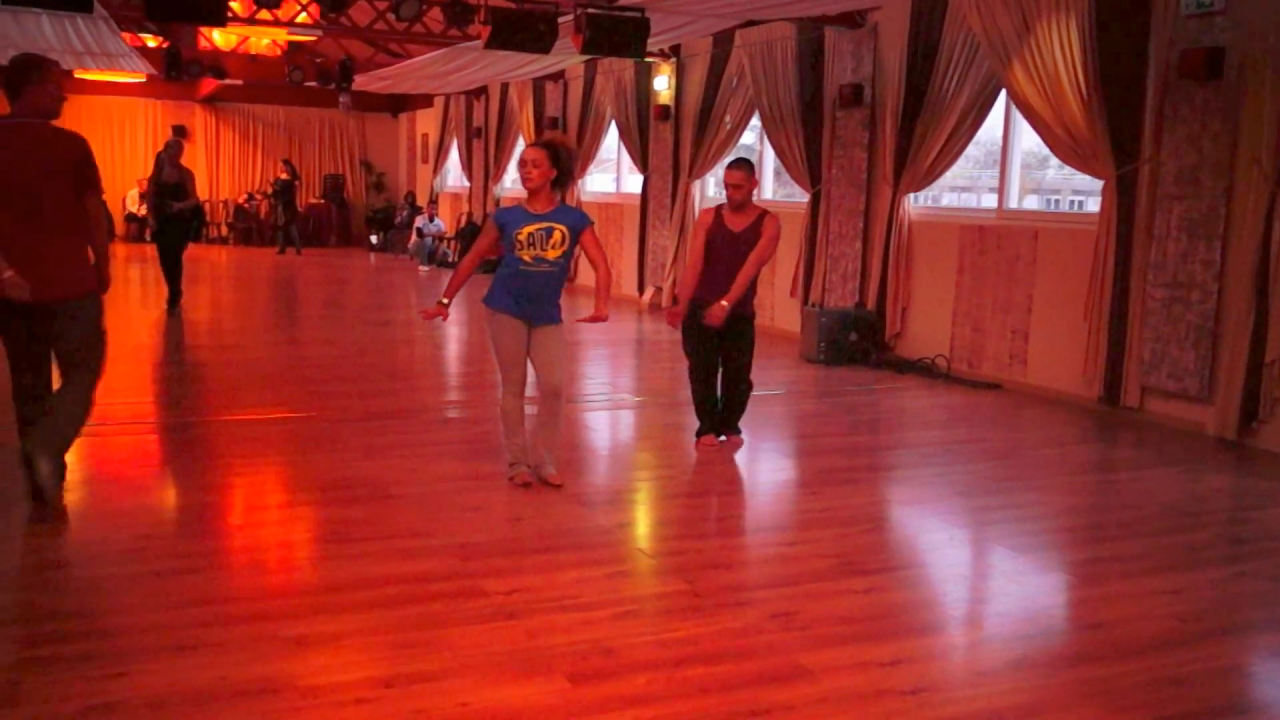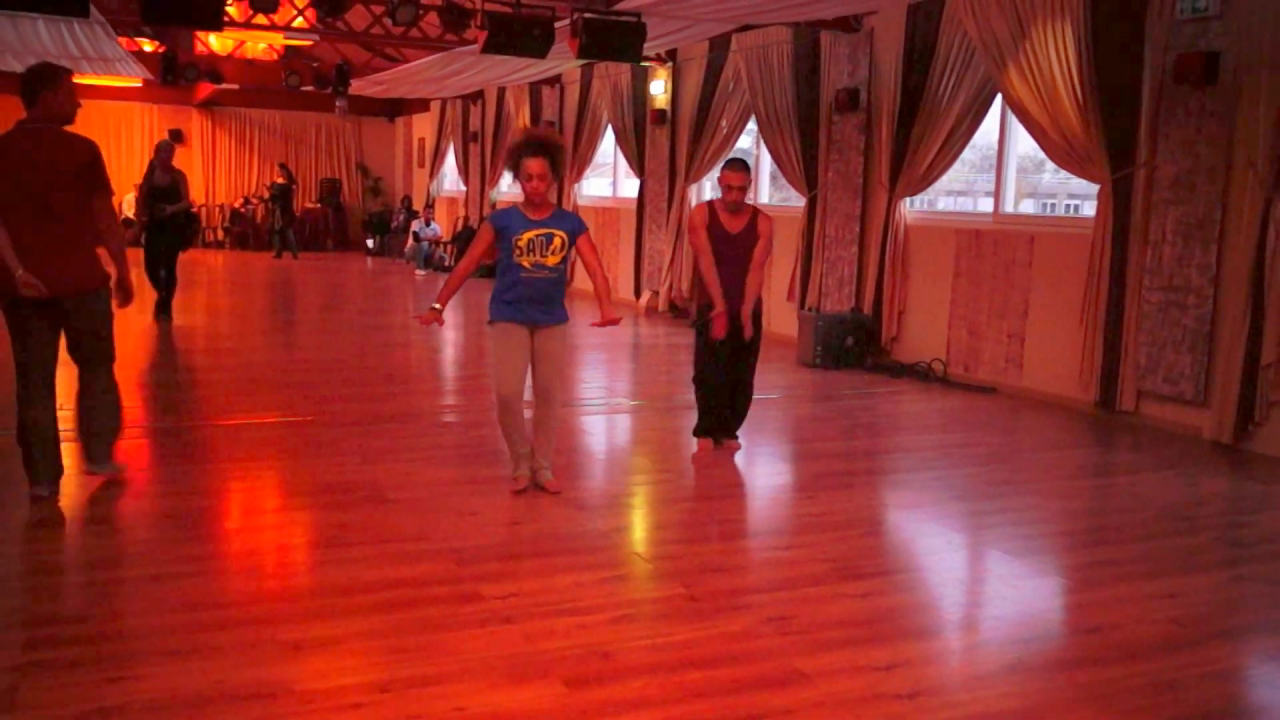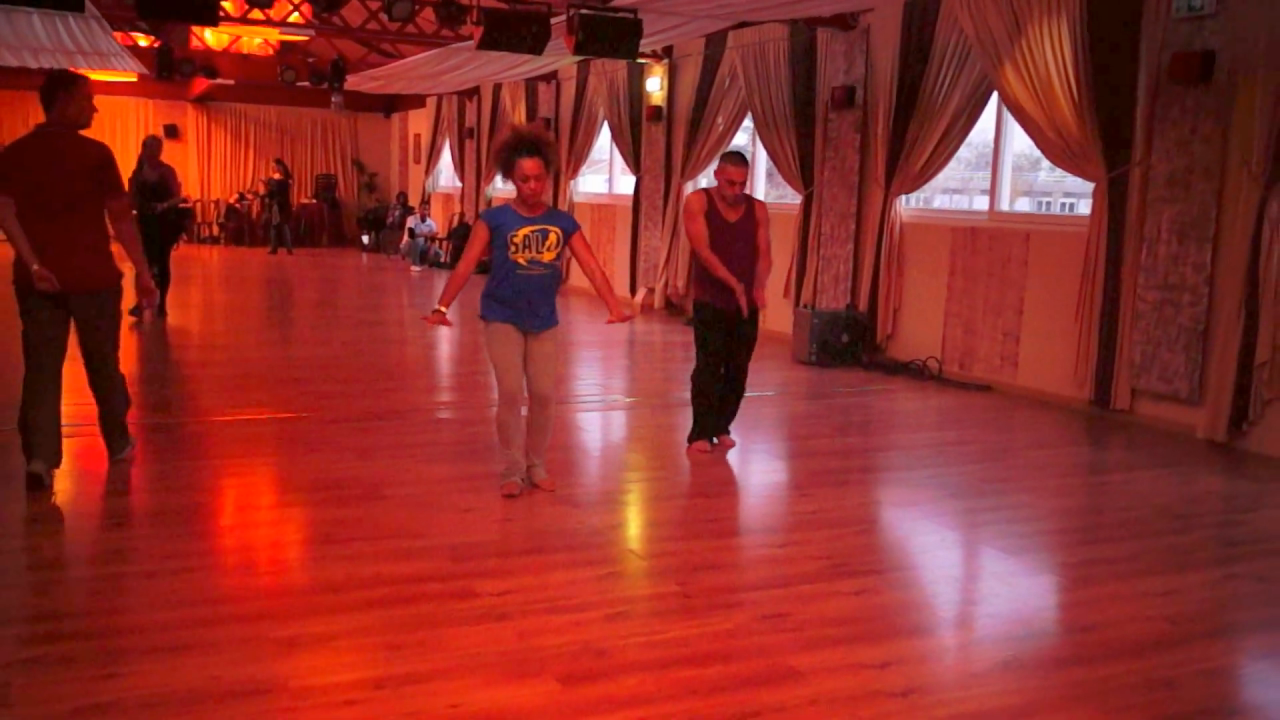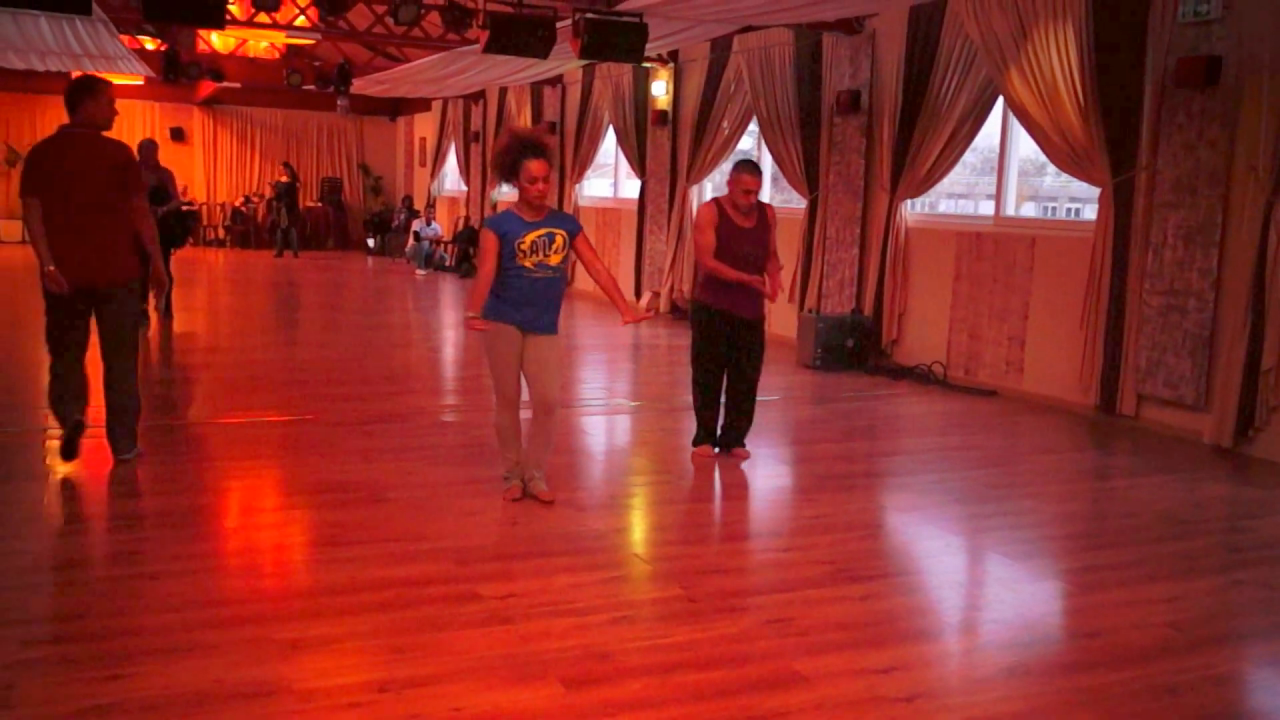
dt=0.2s
person 1, frame 1
right shoulder: (71, 145)
right elbow: (95, 215)
right wrist: (103, 267)
right hip: (69, 282)
right knee: (79, 375)
left ankle: (43, 479)
right ankle: (43, 453)
person 1, frame 2
right shoulder: (81, 150)
right elbow: (105, 217)
right wrist: (123, 272)
right hip: (81, 279)
right knee: (96, 368)
left ankle: (42, 476)
right ankle: (98, 452)
person 1, frame 3
right shoulder: (95, 153)
right elbow: (120, 217)
left wrist: (34, 265)
right wrist: (142, 272)
left hip: (40, 279)
right hip: (93, 275)
left knee: (40, 370)
right knee: (103, 364)
left ankle: (39, 455)
right ankle: (118, 443)
person 1, frame 4
left shoulder: (41, 154)
right shoulder: (118, 153)
left elbow: (32, 213)
right elbow: (141, 213)
left wrist: (48, 265)
right wrist: (156, 264)
left hip: (65, 272)
right hip: (118, 271)
left knee: (66, 356)
right knee: (121, 360)
left ankle: (71, 421)
right ankle: (124, 441)
person 2, frame 1
left shoulder: (575, 219)
right shoulder: (506, 217)
left elbow: (600, 264)
right elbow: (472, 260)
left wrist: (601, 306)
right wrist: (445, 300)
left hip: (547, 316)
right hip: (506, 308)
left knee: (553, 387)
right knee: (512, 387)
left ankle: (543, 462)
right ankle: (517, 462)
person 2, frame 2
left shoulder: (570, 224)
right shoulder: (501, 221)
left elbow: (594, 269)
right elbow: (466, 265)
left wrist: (606, 309)
right wrist: (438, 306)
left hip: (551, 319)
right hip: (509, 317)
left knee: (547, 396)
right knee: (508, 395)
left ankle: (541, 467)
right ankle: (519, 461)
person 2, frame 3
left shoulder: (563, 222)
right shoulder: (493, 219)
left elbow: (591, 266)
right elbow: (466, 264)
left wrist: (613, 307)
right wrist: (441, 307)
left hip: (543, 321)
right hip: (501, 317)
left knee: (544, 395)
right knee: (509, 396)
left ankle: (535, 465)
right ankle: (510, 470)
person 2, frame 4
left shoulder: (566, 224)
right shoulder: (497, 225)
left elbow: (596, 268)
right elbow: (486, 272)
left wrist: (625, 309)
right wrist: (473, 314)
left hip: (542, 324)
right hip: (502, 321)
left knee: (547, 401)
right knee: (508, 402)
left ankle: (534, 476)
right ankle: (512, 475)
person 3, frame 1
left shoulder: (769, 225)
right shoulder: (708, 217)
left elbow: (750, 268)
right elbow: (694, 262)
left wrist: (725, 305)
right wrist: (681, 303)
left hip: (738, 311)
right hip: (700, 307)
left knee: (738, 376)
right knee: (702, 370)
left ankle: (728, 425)
right ankle: (707, 428)
person 3, frame 2
left shoulder: (762, 222)
right shoulder: (701, 215)
left elbow: (757, 268)
right elbow: (706, 263)
left wrist: (747, 311)
right wrist: (719, 306)
left hip: (747, 311)
right hip: (713, 309)
left knee: (742, 379)
right knee: (708, 373)
left ankle: (727, 431)
right ankle: (706, 429)
person 3, frame 3
left shoulder: (758, 209)
right shoulder: (698, 202)
left elbow: (763, 254)
right elbow: (703, 250)
left wrist: (759, 286)
right wrist: (734, 284)
left hip: (746, 303)
right hip: (710, 302)
left knee: (737, 370)
right knee: (708, 369)
left ankle: (720, 425)
right ankle: (700, 432)
person 3, frame 4
left shoulder: (767, 214)
right shoulder: (710, 212)
left elbow: (770, 254)
right elbow: (705, 262)
left wrist: (772, 272)
right wrist: (747, 279)
left hip: (751, 311)
right hip: (712, 307)
left knee: (746, 378)
right knee: (708, 374)
left ankle: (732, 439)
right ankle: (705, 437)
person 4, frame 1
left shoulder: (186, 173)
right shoulder: (158, 172)
left elbow: (194, 199)
right elbow: (150, 197)
left wrist: (180, 205)
right wrist: (151, 217)
left hip: (180, 222)
right hip: (162, 221)
left knee: (175, 260)
right knee: (165, 260)
left ankle: (173, 299)
right ankle: (175, 290)
person 4, frame 2
left shoulder: (178, 176)
right shoulder: (149, 175)
left elbow: (187, 202)
right elbow: (142, 202)
left wrist: (172, 208)
right wrist: (140, 221)
left hip: (173, 226)
right hip: (154, 226)
left knee: (170, 266)
right knee: (151, 265)
left ankle: (166, 306)
right ankle: (161, 294)
person 4, frame 3
left shoulder: (167, 171)
right shoulder: (138, 172)
left elbow: (178, 197)
right elbow: (132, 198)
left wrist: (163, 206)
left hip: (164, 222)
right hip: (145, 222)
left knee: (162, 263)
left ankle: (161, 303)
right ankle: (141, 303)
person 4, frame 4
left shoulder: (165, 174)
left elbow: (176, 201)
left wrist: (162, 209)
left hip: (164, 227)
left knee: (163, 267)
left ankle: (166, 304)
right ankle: (144, 310)
